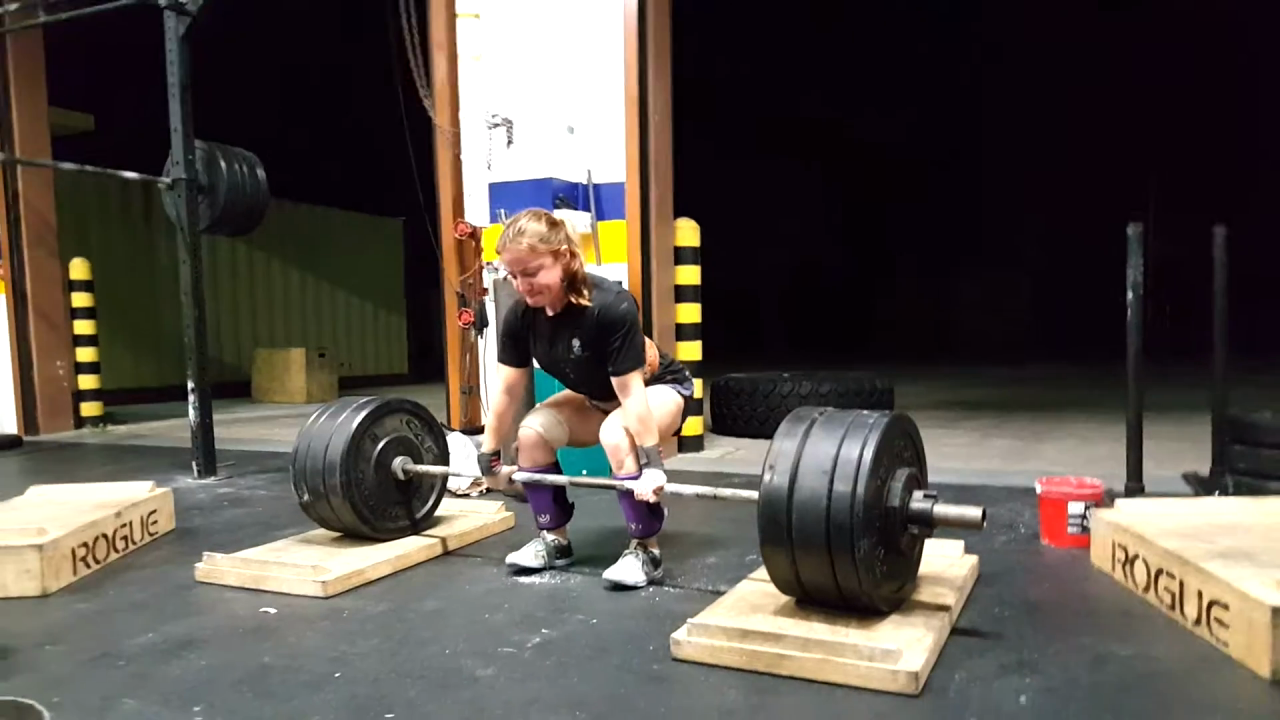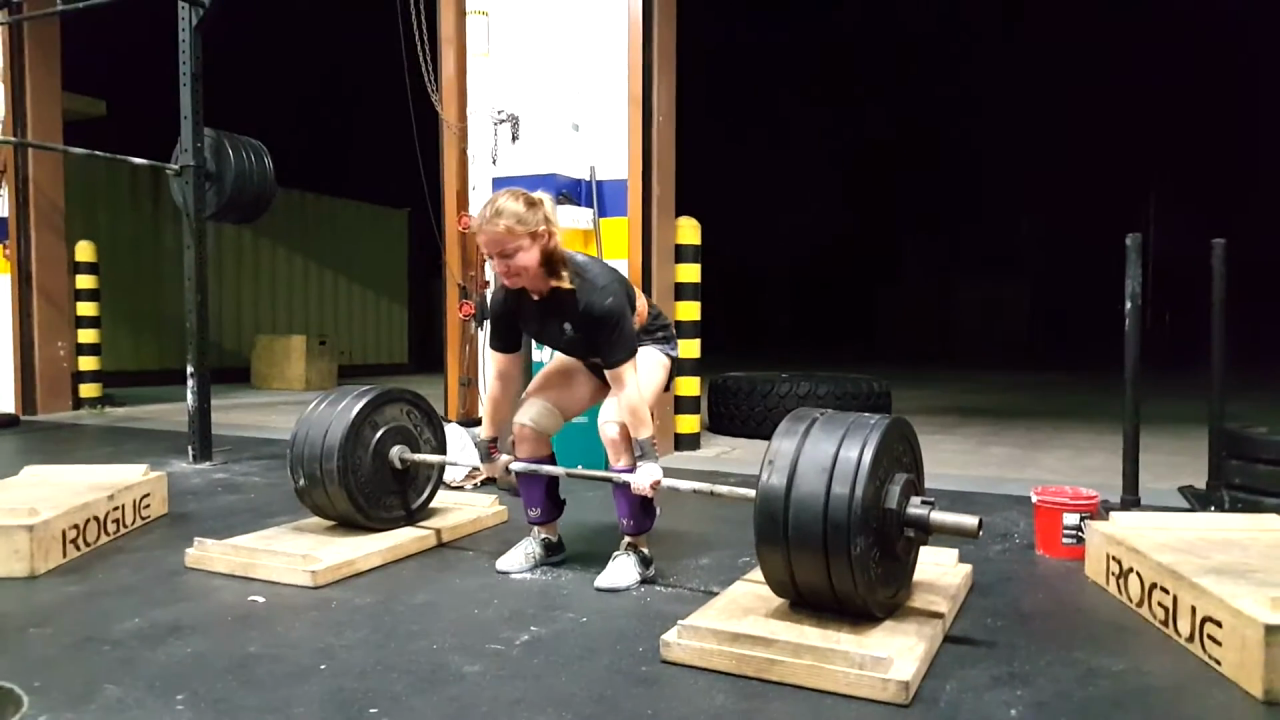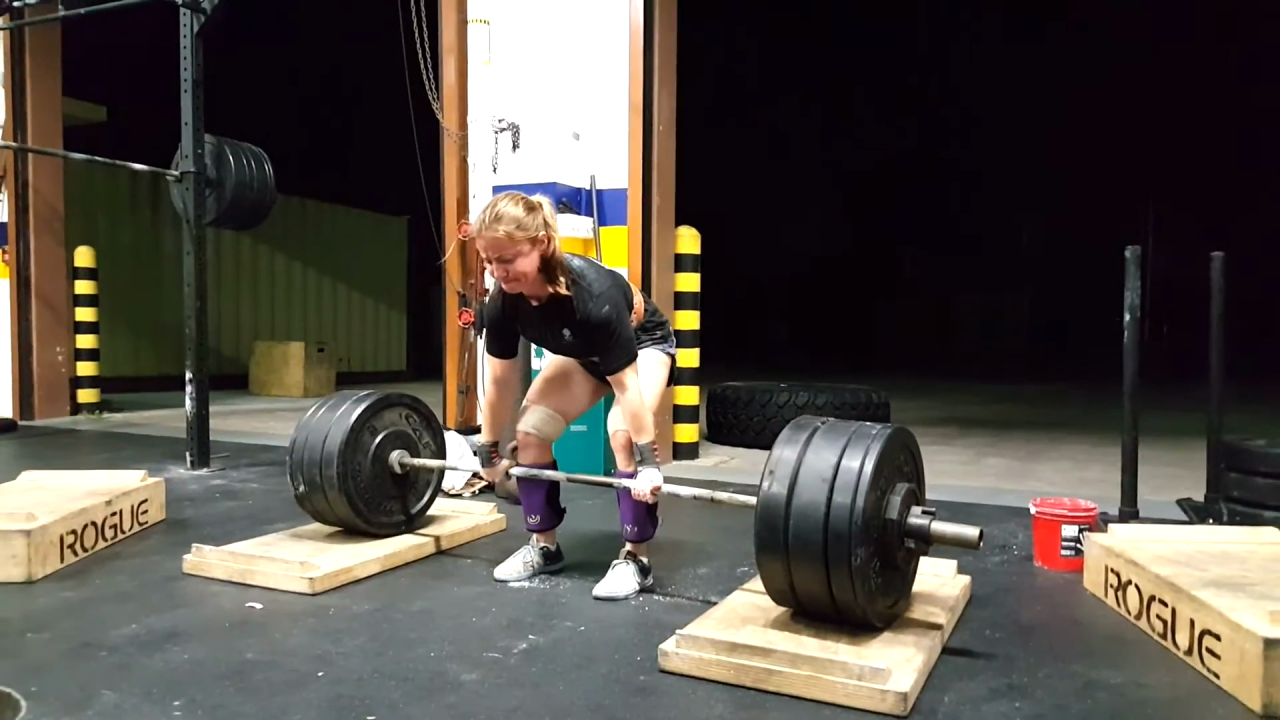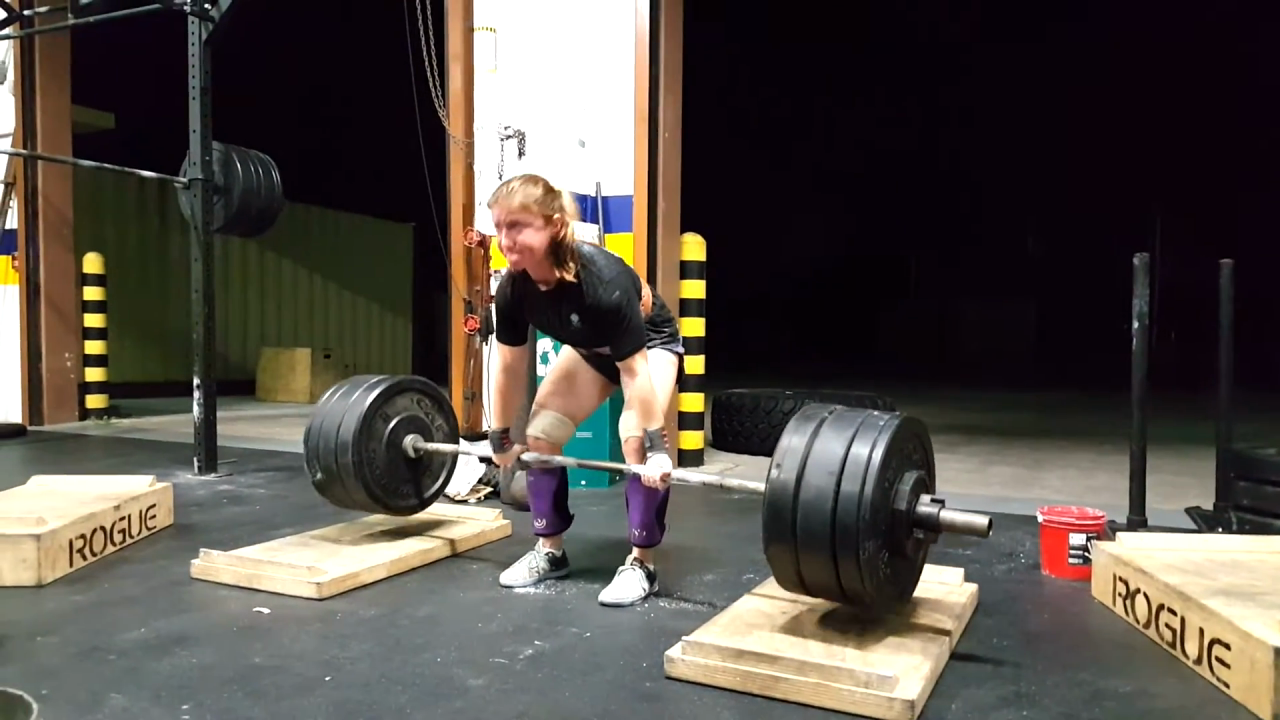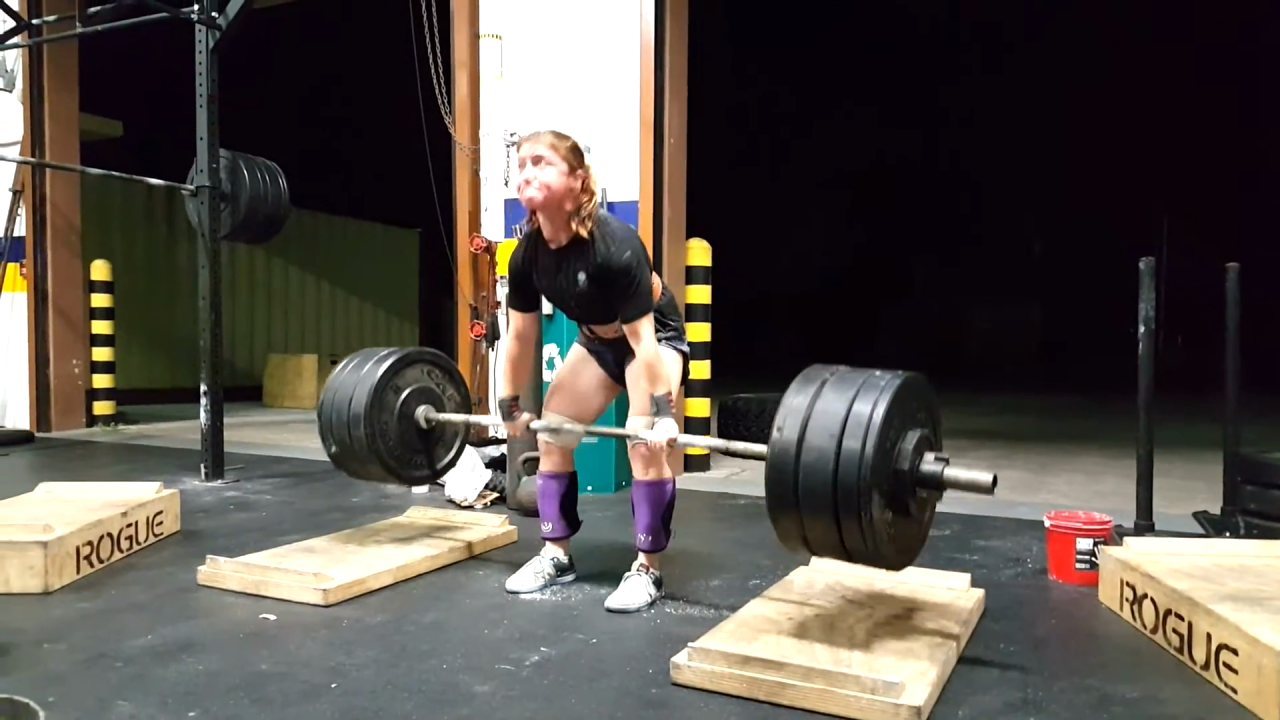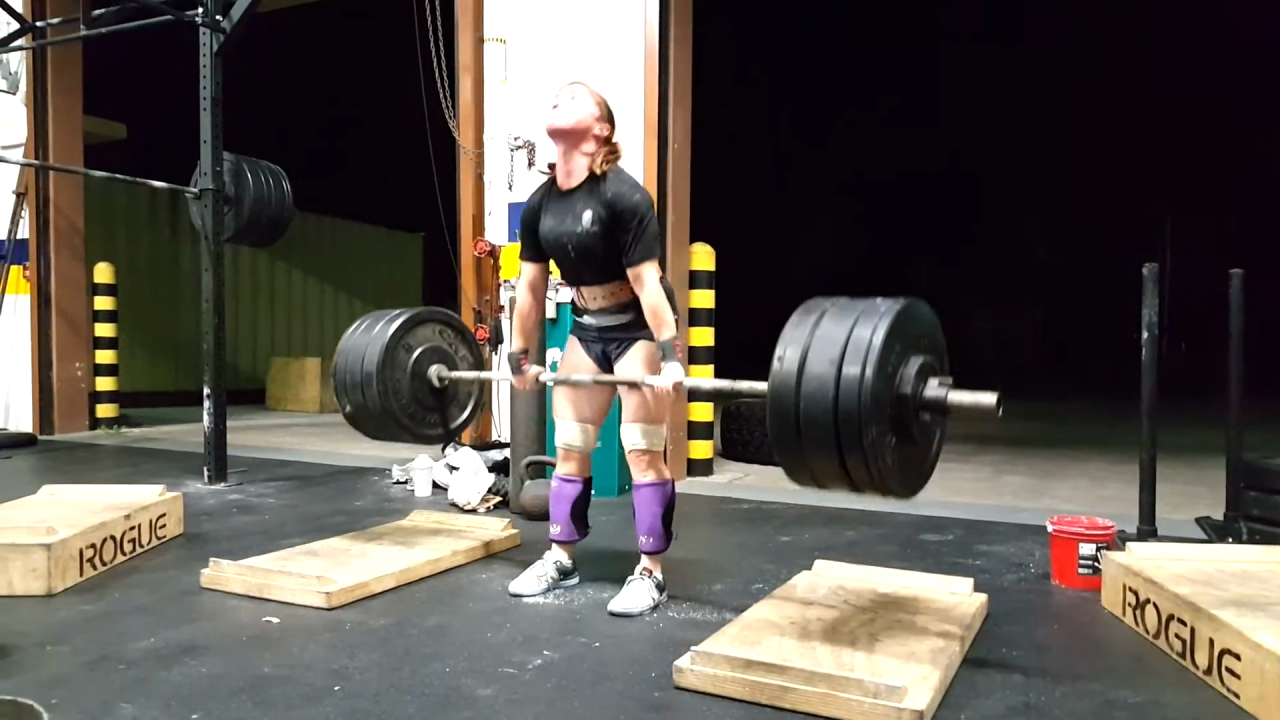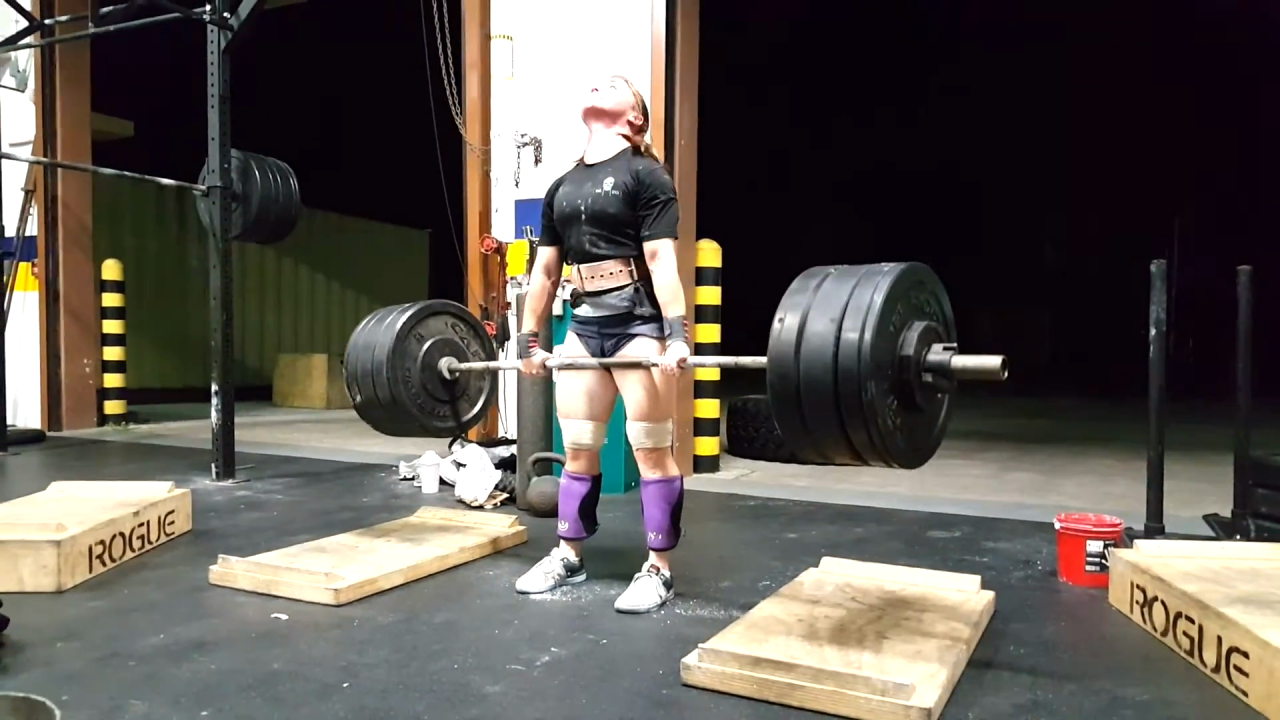
dt=0.4s
person 1, frame 1
left shoulder: (611, 307)
right shoulder: (520, 317)
left elbow: (632, 393)
right elbow: (507, 391)
left wrist: (651, 466)
right wrist: (489, 457)
left hip: (659, 387)
right hip: (595, 398)
left knee: (617, 437)
right knee: (532, 432)
left ankle: (645, 550)
right ankle: (553, 539)
person 1, frame 2
left shoulder: (597, 291)
right shoulder: (507, 298)
left elbow: (624, 384)
right elbow: (503, 377)
left wrist: (647, 458)
right wrist: (487, 444)
left hip: (645, 344)
right hip: (586, 356)
left knee: (614, 426)
right knee: (527, 422)
left ankle: (635, 549)
right ankle: (545, 536)
person 1, frame 3
left shoulder: (594, 296)
right shoulder: (502, 304)
left elbow: (626, 388)
right elbow: (500, 382)
left wrist: (648, 463)
right wrist: (488, 450)
left hip: (642, 342)
right hip: (581, 353)
left knee: (623, 434)
right knee: (531, 429)
left ankle: (635, 558)
right ankle: (543, 545)
person 1, frame 4
left shoulder: (603, 281)
right shoulder: (512, 289)
left elbow: (635, 373)
right elbow: (510, 367)
left wrist: (657, 449)
right wrist: (500, 437)
left hip: (650, 341)
right hip: (589, 348)
left knee: (636, 440)
right knee: (540, 434)
left ankle: (641, 564)
right ankle: (549, 550)
person 1, frame 5
left shoulder: (615, 245)
right shoulder: (527, 255)
left elbow: (642, 338)
right elbow: (521, 336)
left wrist: (663, 415)
right wrist: (510, 405)
left hip: (657, 335)
right hip: (596, 341)
left knee: (645, 444)
right knee: (551, 437)
left ankle: (647, 570)
right ankle: (556, 555)
person 1, frame 6
left shoulder: (622, 195)
right shoulder: (539, 205)
left elbow: (648, 283)
right elbow: (531, 288)
left wrist: (669, 358)
right wrist: (519, 357)
left hip: (638, 327)
right hip: (588, 329)
left knee: (642, 448)
right knee: (569, 446)
left ankle: (650, 573)
right ankle: (560, 558)
person 1, frame 7
left shoulder: (645, 174)
right shoulder: (562, 186)
left elbow: (662, 261)
right elbow: (544, 270)
left wrist: (677, 334)
right wrist: (528, 339)
left hip: (639, 319)
right hip: (585, 321)
left knee: (650, 446)
right knee: (577, 446)
left ankle: (658, 568)
right ankle: (568, 554)
